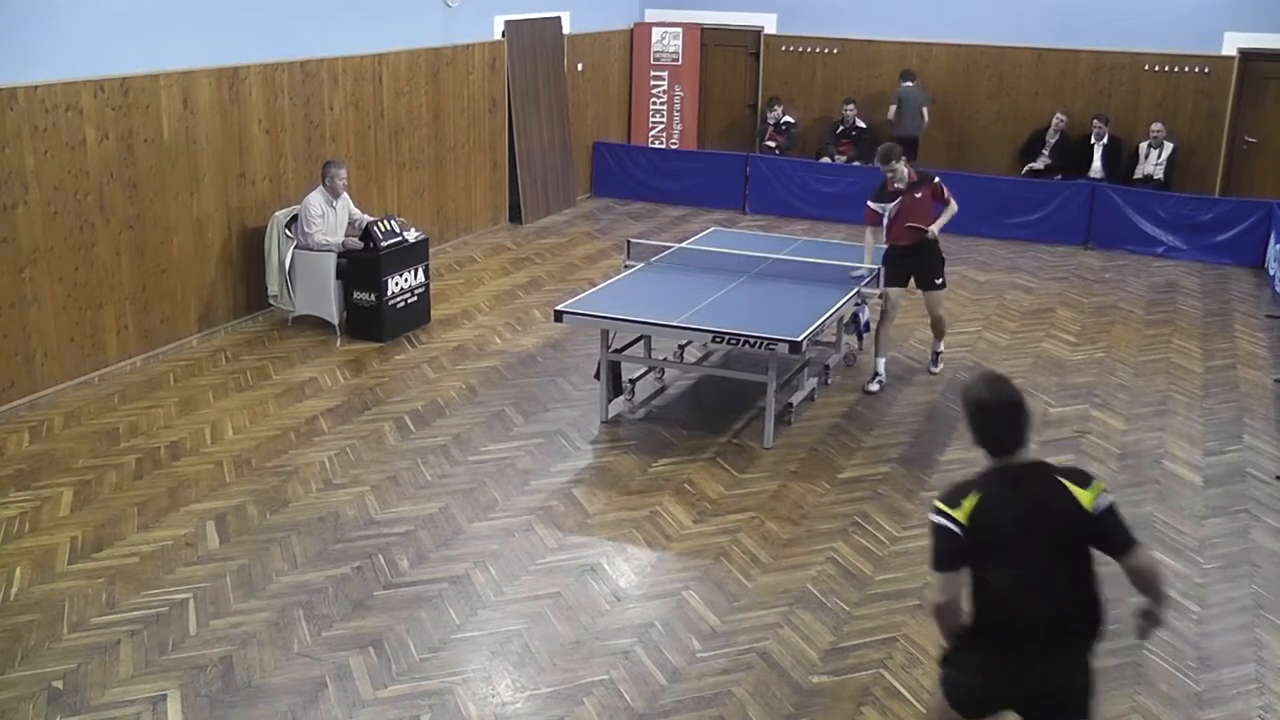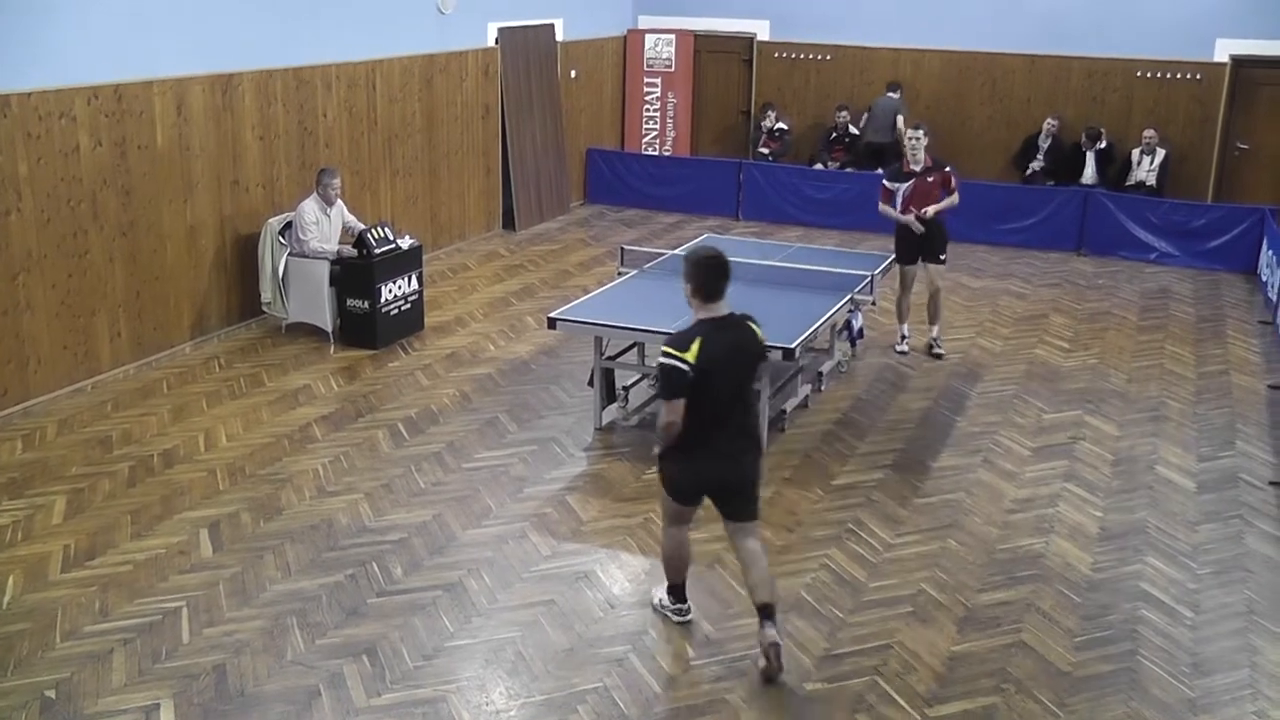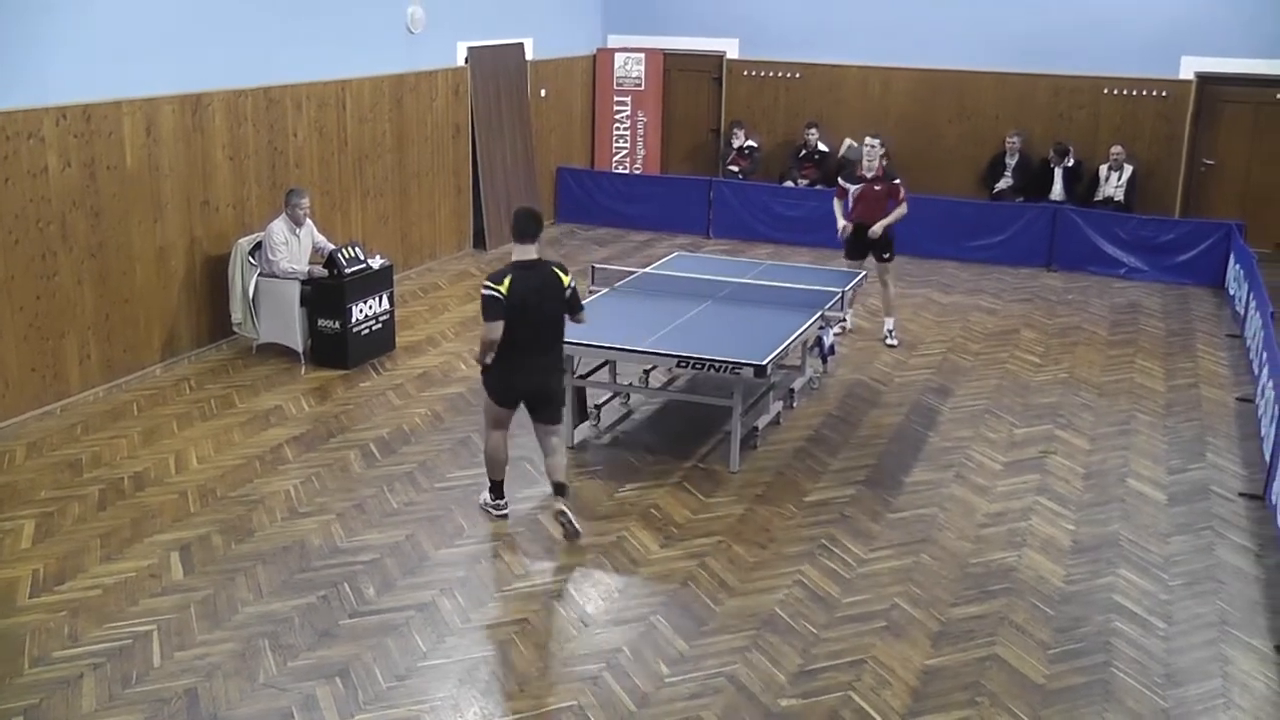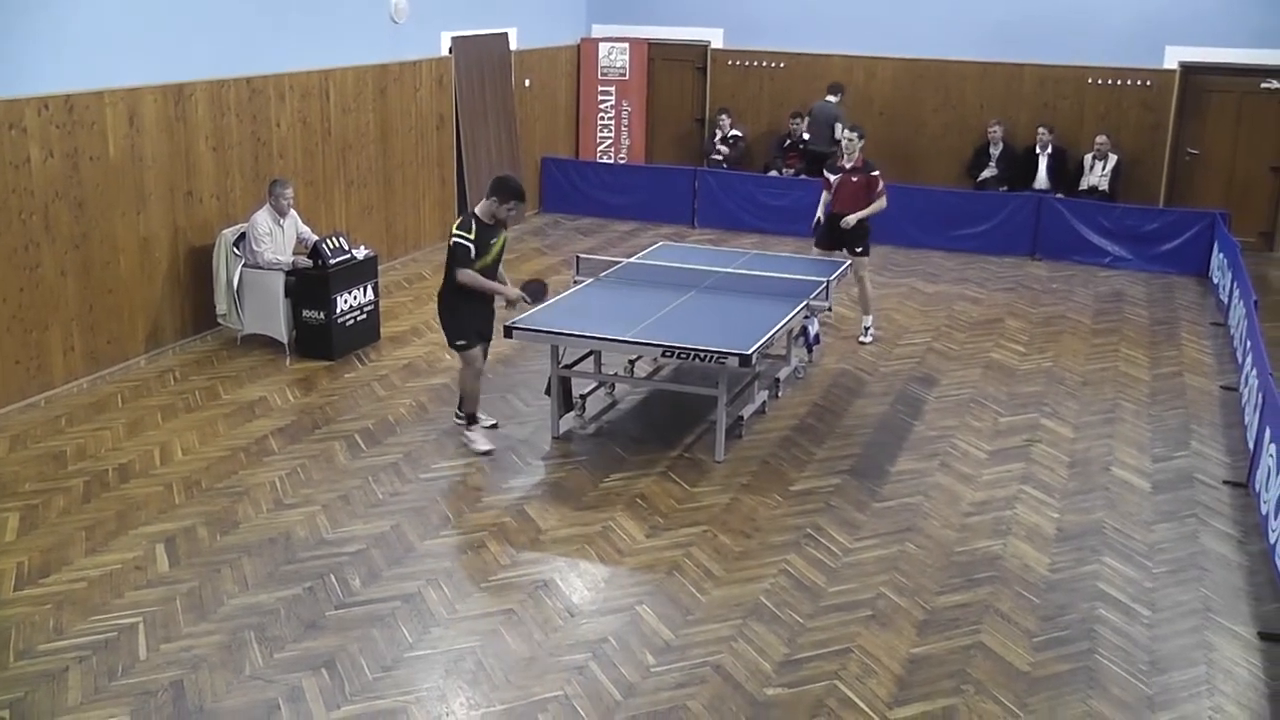
dt=1s
person 1, frame 1
left shoulder: (956, 506)
right shoulder: (1080, 489)
left elbow: (944, 601)
right elbow: (1139, 564)
left wrist: (958, 643)
right wrist: (1156, 603)
left hip: (990, 660)
right hip: (1063, 663)
person 1, frame 2
left shoulder: (680, 347)
right shoulder: (751, 331)
left elbow: (672, 419)
left wrist: (664, 450)
left hip: (695, 460)
right hip: (743, 455)
left knee: (676, 525)
right knee: (748, 541)
left ankle: (677, 601)
right ankle: (768, 627)
person 1, frame 3
left shoulder: (497, 283)
right shoulder: (560, 275)
left elbow: (492, 336)
right elbow: (578, 317)
left wrist: (482, 357)
left hip: (509, 372)
right hip: (549, 373)
left knee: (495, 429)
right knee: (553, 442)
left ankle: (497, 497)
right ankle: (562, 501)
person 1, frame 4
left shoulder: (498, 224)
right shoulder: (466, 229)
right elbow: (463, 275)
left wrist: (506, 285)
right wrist: (504, 291)
left hip: (482, 302)
right hip: (458, 305)
left knee: (476, 359)
right knee: (474, 365)
left ankle: (465, 410)
right ankle: (471, 427)
person 2, frame 1
left shoulder: (928, 181)
right shoulder: (880, 194)
left elbow: (952, 206)
right elbow: (871, 230)
left wrist: (937, 225)
left hip: (927, 250)
right hip: (897, 253)
left knee: (936, 313)
right knee: (887, 312)
left ankle: (937, 347)
right ankle: (879, 372)
person 2, frame 2
left shoulder: (940, 169)
right shoulder: (895, 174)
left elbow: (954, 197)
right elbow: (883, 206)
left wrist: (935, 208)
right wrist: (903, 219)
left hip: (934, 231)
right hip: (907, 232)
left knee: (935, 287)
right knee: (905, 288)
left ankle: (934, 336)
right ankle: (903, 334)
person 2, frame 3
left shoulder: (889, 178)
right shoulder: (849, 176)
left elbow: (902, 208)
right elbow: (838, 199)
left wrist: (883, 224)
right wrist: (840, 219)
left hip: (880, 232)
right hip: (856, 231)
left knee: (885, 280)
left ankle: (889, 328)
right ankle: (846, 318)
person 2, frame 4
left shoulder: (869, 170)
right shoulder: (832, 167)
left elbow: (881, 202)
left wrist: (857, 216)
right wrist: (820, 210)
left hip: (856, 226)
right hip: (832, 221)
left knee: (861, 276)
left ankle: (867, 325)
